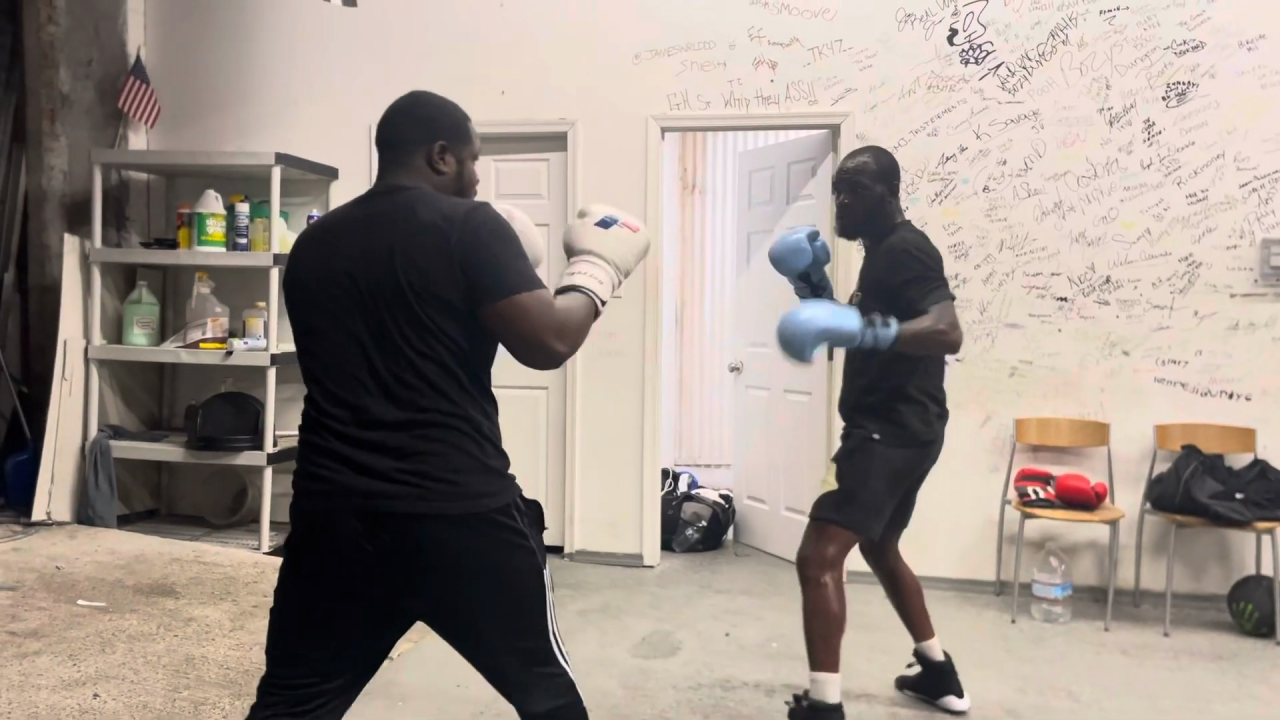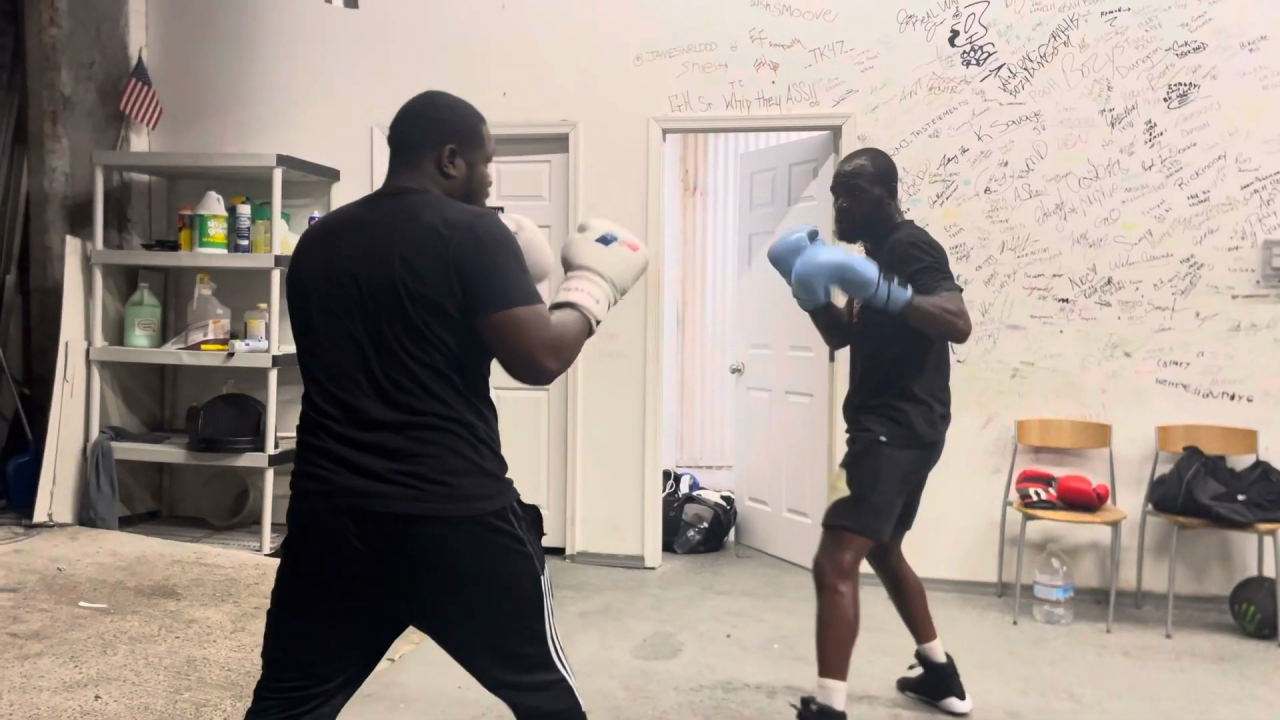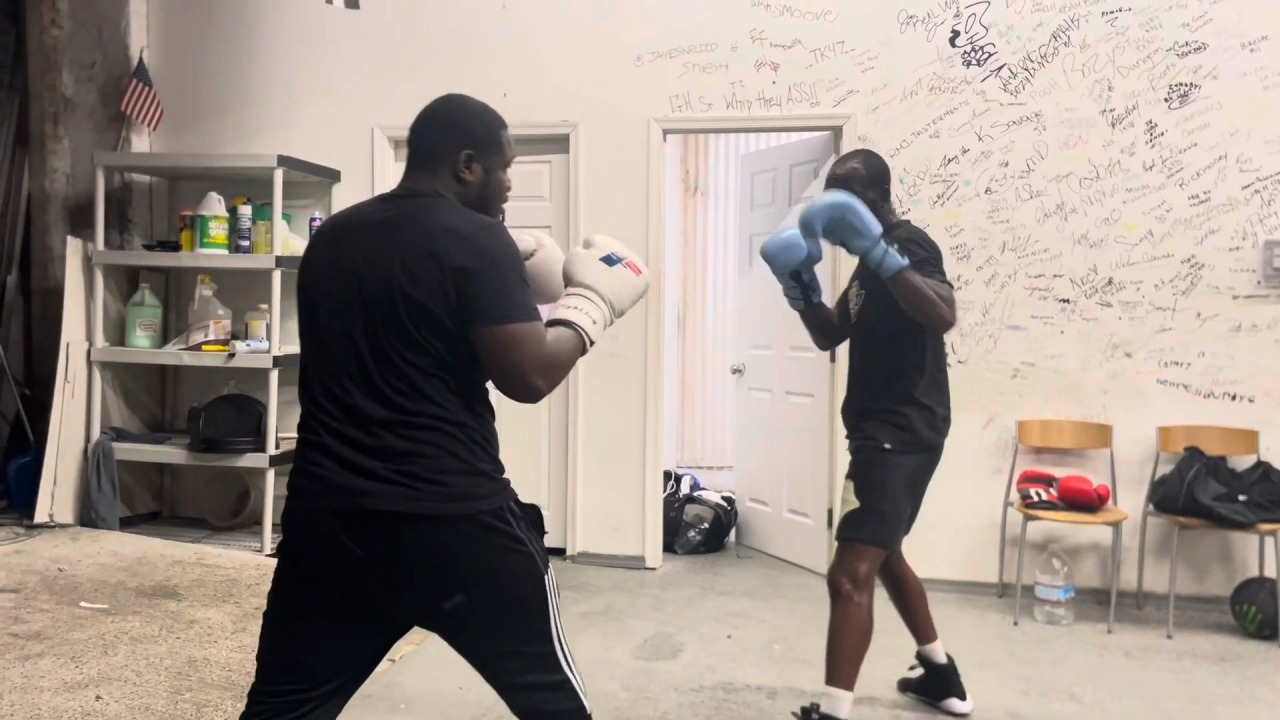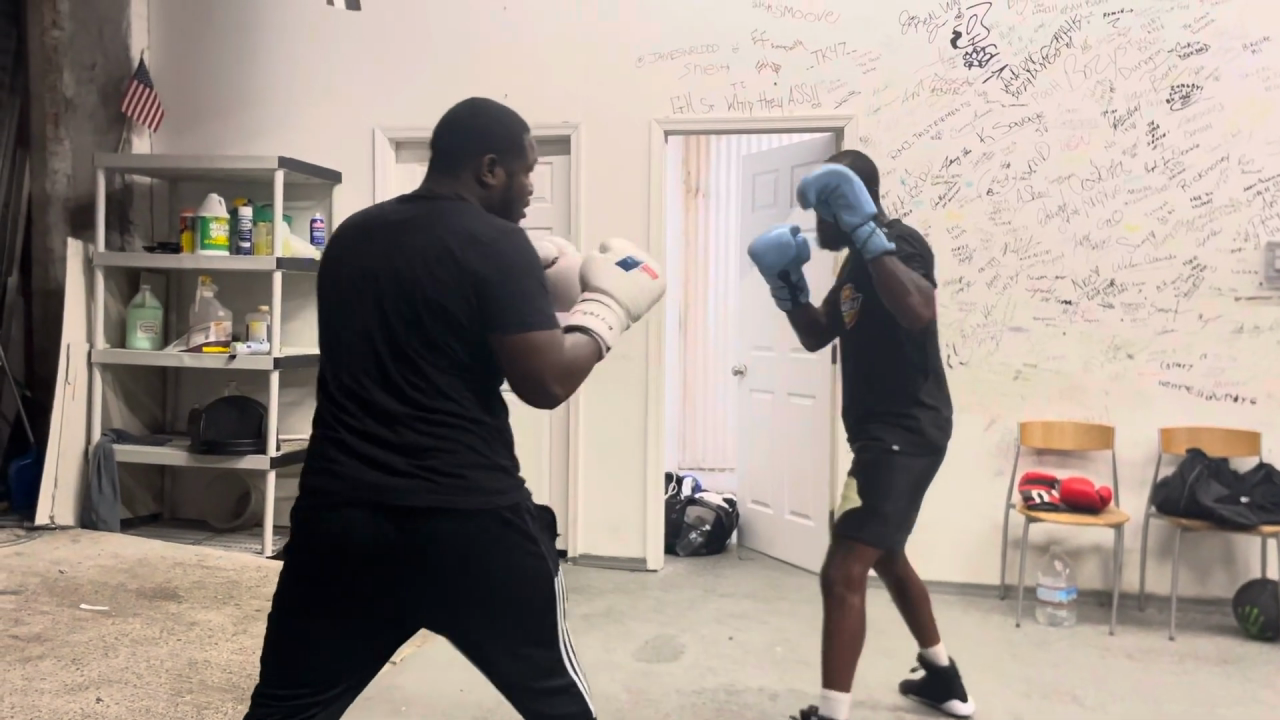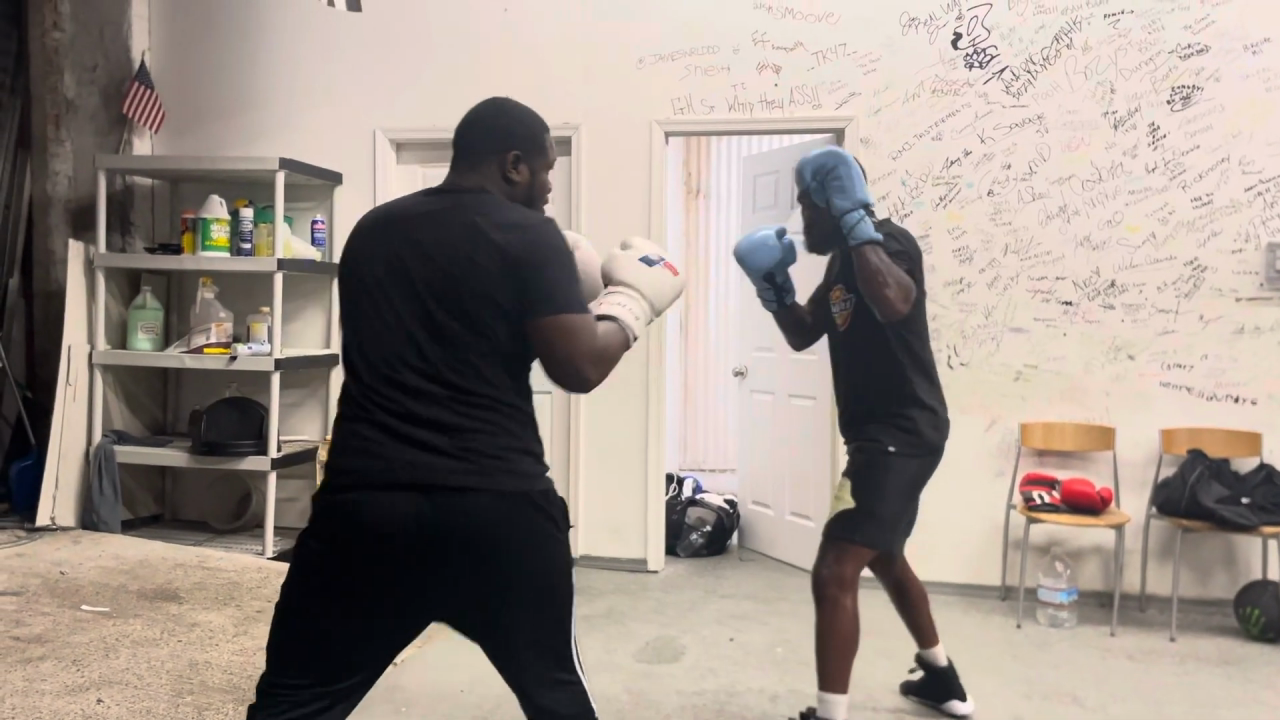
dt=0.1s
person 1, frame 1
left shoulder: (312, 246)
right shoulder: (469, 228)
right elbow: (545, 343)
right wrist: (597, 267)
left hip: (335, 516)
right hip: (461, 514)
person 1, frame 2
left shoulder: (318, 242)
right shoulder: (472, 232)
right elbow: (539, 358)
right wrist: (593, 282)
left hip: (332, 514)
right hip: (459, 515)
person 1, frame 3
left shoulder: (329, 239)
right shoulder: (475, 240)
right elbow: (528, 374)
right wrist: (594, 300)
left hip: (329, 516)
right hip: (456, 517)
person 1, frame 4
left shoulder: (352, 238)
right shoulder: (496, 246)
right elbow: (546, 383)
right wrist: (608, 307)
left hip: (340, 514)
right hip: (472, 519)
person 1, frame 5
left shoulder: (371, 231)
right shoulder: (527, 236)
right elbow: (580, 368)
right wrist: (631, 299)
left hip: (365, 500)
right hip: (497, 506)
person 2, frame 1
left shoulder: (904, 249)
right shoulder: (885, 252)
left elbow: (946, 332)
right elbow: (865, 327)
left wrist: (866, 331)
right wrist: (814, 289)
left hip: (889, 430)
right hip: (904, 429)
left knee: (819, 558)
right knee: (880, 547)
right ankle: (939, 674)
person 2, frame 2
left shoulder: (912, 248)
right shoulder: (882, 255)
left elbow: (958, 323)
right elbow: (843, 335)
left wrist: (883, 290)
right wrist: (811, 288)
left hip: (896, 430)
right hip: (891, 429)
left knee: (837, 565)
right knee: (884, 550)
person 2, frame 3
left shoulder: (908, 245)
right shoulder: (870, 259)
left elbow: (943, 315)
right elbow: (830, 336)
left wrist: (876, 251)
right wrist: (800, 286)
left hip: (899, 434)
right hip: (889, 432)
left knee: (851, 575)
right knee: (883, 553)
person 2, frame 4
left shoulder: (900, 244)
right shoulder: (856, 261)
left elbow: (917, 312)
right elbow: (817, 337)
left wrist: (866, 230)
right wrist: (787, 284)
left hip: (902, 436)
right hip: (887, 434)
left knee: (843, 573)
right knee: (885, 556)
person 2, frame 5
left shoulder: (888, 241)
right shoulder: (842, 260)
left elbow: (893, 304)
right elbow: (803, 336)
left wrist: (854, 219)
right wrist: (773, 285)
left hip: (899, 436)
right hip: (883, 434)
left knee: (835, 574)
right knee: (884, 556)
